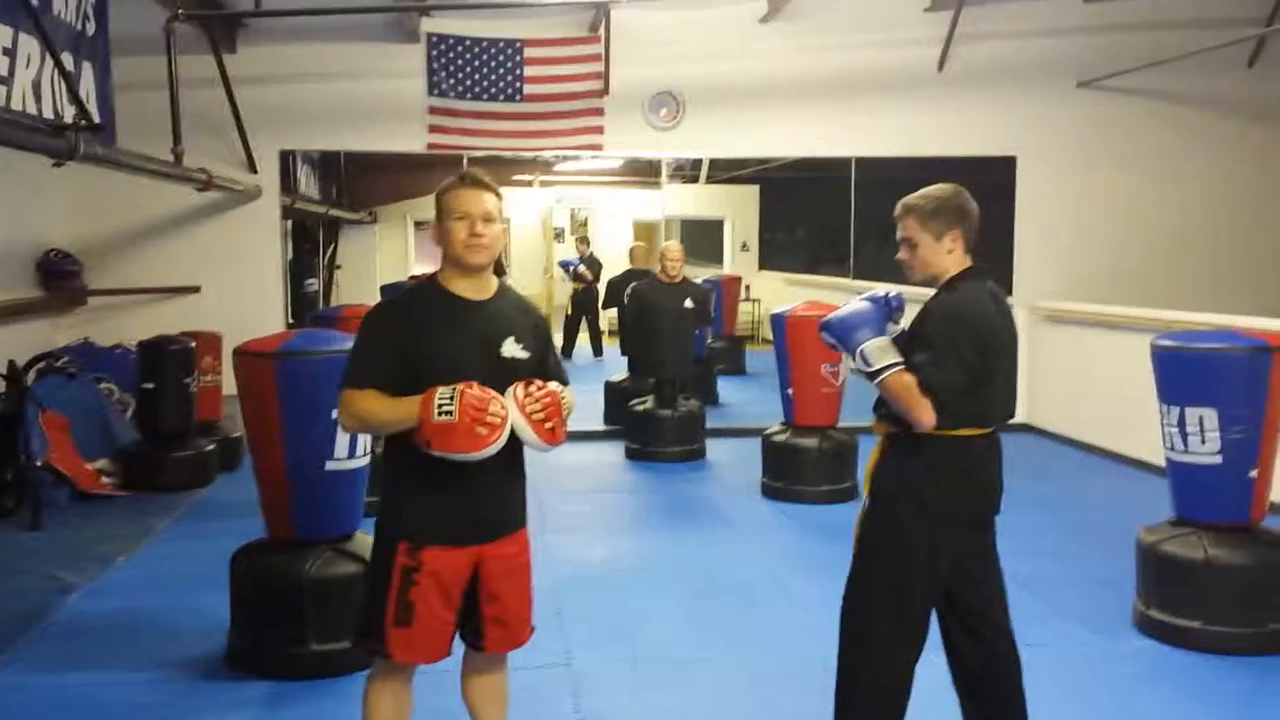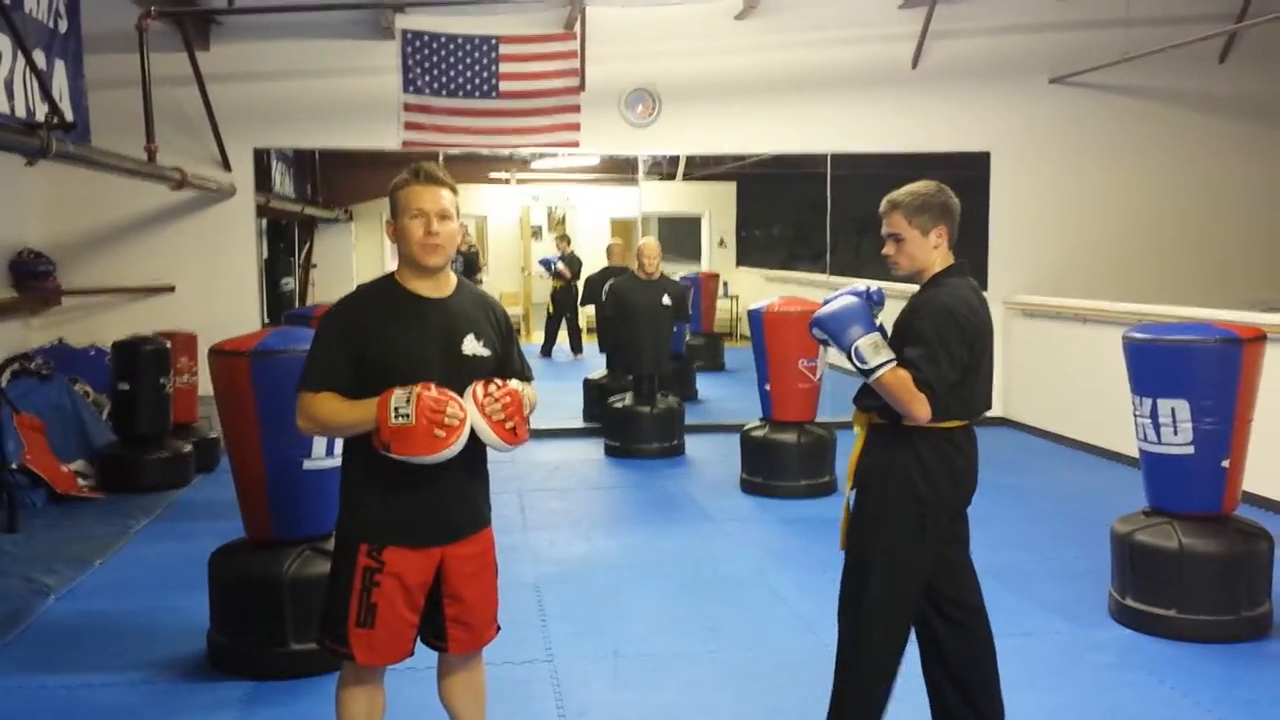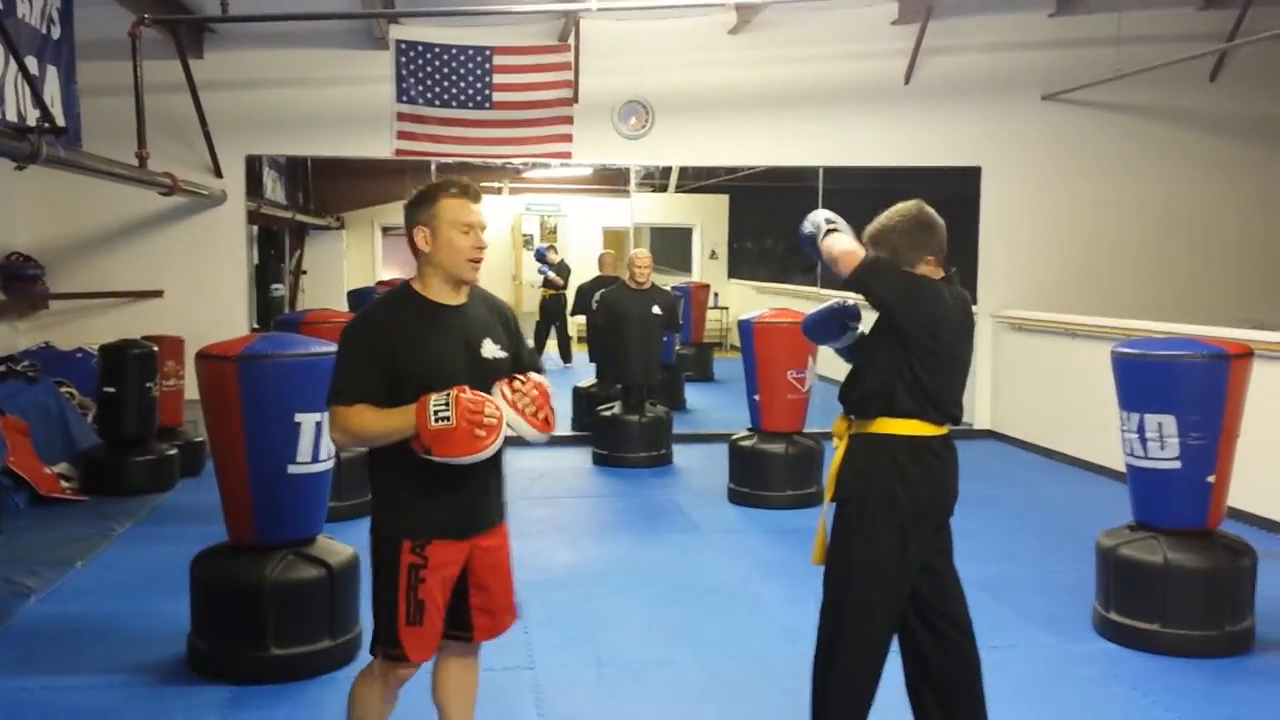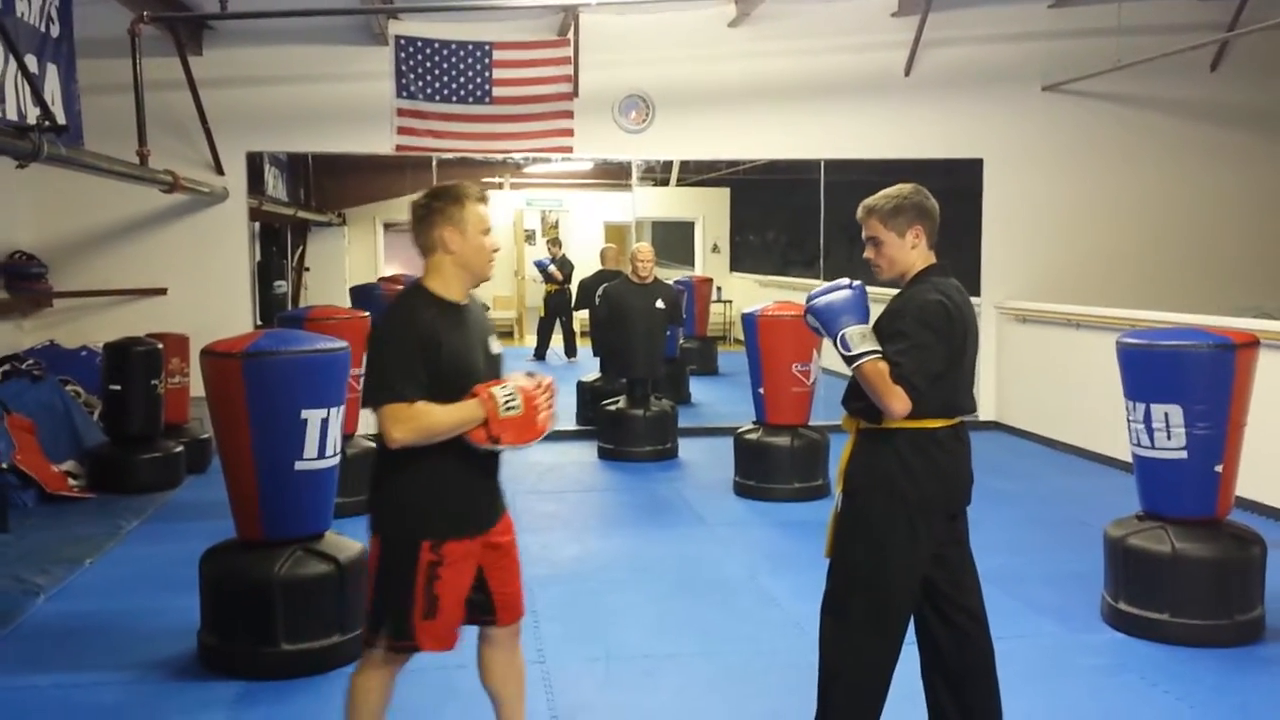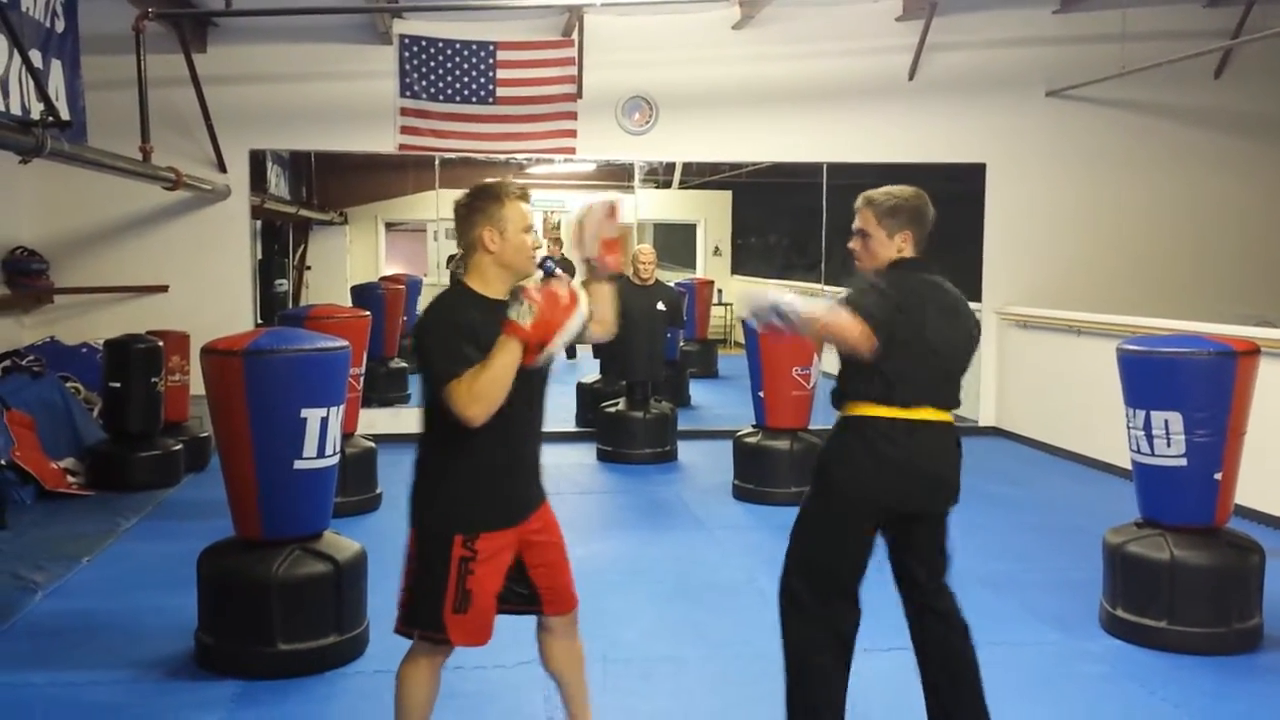
dt=1s
person 1, frame 1
left shoulder: (524, 315)
right shoulder: (399, 312)
left elbow: (556, 394)
right elbow: (353, 410)
left wrist: (553, 407)
right wrist: (426, 407)
left hip: (501, 520)
right hip: (421, 524)
left knee: (492, 649)
right knee: (397, 658)
person 1, frame 2
left shoulder: (486, 311)
right shoulder: (356, 313)
left elbow: (522, 392)
right elbow: (310, 413)
left wrist: (517, 404)
right wrist: (383, 410)
left hip: (467, 520)
right hip: (382, 526)
left knee: (465, 646)
right knee: (366, 659)
person 1, frame 3
left shoulder: (495, 314)
right shoulder: (379, 324)
left elbow: (524, 382)
right elbow: (345, 425)
left wrist: (529, 398)
right wrist: (423, 415)
left hip: (482, 517)
right hip: (413, 524)
left knee: (463, 641)
right knee: (399, 656)
person 1, frame 4
left shoulder: (474, 312)
right shoulder: (405, 321)
right elbow: (400, 425)
left wrist: (523, 399)
right wrist: (490, 405)
left hip: (483, 509)
right hip: (421, 520)
left knee: (503, 625)
right knee: (391, 648)
person 1, frame 5
left shoulder: (529, 296)
right shoulder: (447, 317)
left elbow: (601, 325)
right elbow: (474, 407)
left wrist: (600, 266)
right wrist: (519, 331)
left hip: (523, 499)
right hip: (460, 511)
left knee: (560, 613)
right knee: (435, 641)
person 2, frame 1
left shoulder: (955, 311)
right shoulder: (984, 300)
left elbow: (923, 410)
left wrist: (871, 346)
right wrist: (890, 335)
left hip: (929, 480)
right hip: (966, 473)
left knee: (879, 619)
right knee: (978, 615)
person 2, frame 2
left shoulder: (942, 307)
right shoulder: (956, 295)
left elbow: (917, 404)
left wrist: (862, 342)
right wrist: (867, 328)
left hip: (912, 470)
right hip: (935, 464)
left knee: (874, 607)
right knee: (947, 602)
person 2, frame 3
left shoulder: (932, 304)
right shoulder: (940, 304)
left elbow: (850, 262)
right elbow: (888, 362)
left wrist: (826, 227)
right wrist: (847, 335)
left hip: (893, 472)
right hip: (916, 467)
left knee: (855, 614)
right knee: (932, 606)
person 2, frame 4
left shoulder: (924, 304)
right shoulder: (945, 294)
left elbow: (896, 398)
left wrist: (850, 332)
right wrist: (852, 323)
left hip: (901, 471)
right hip: (934, 464)
left knee: (859, 613)
right knee: (950, 605)
person 2, frame 5
left shoulder: (884, 288)
right shoulder: (953, 304)
left elbow: (851, 330)
left wrist: (777, 305)
left hip: (870, 460)
right hip: (934, 458)
left knee: (816, 600)
right knee: (928, 597)
